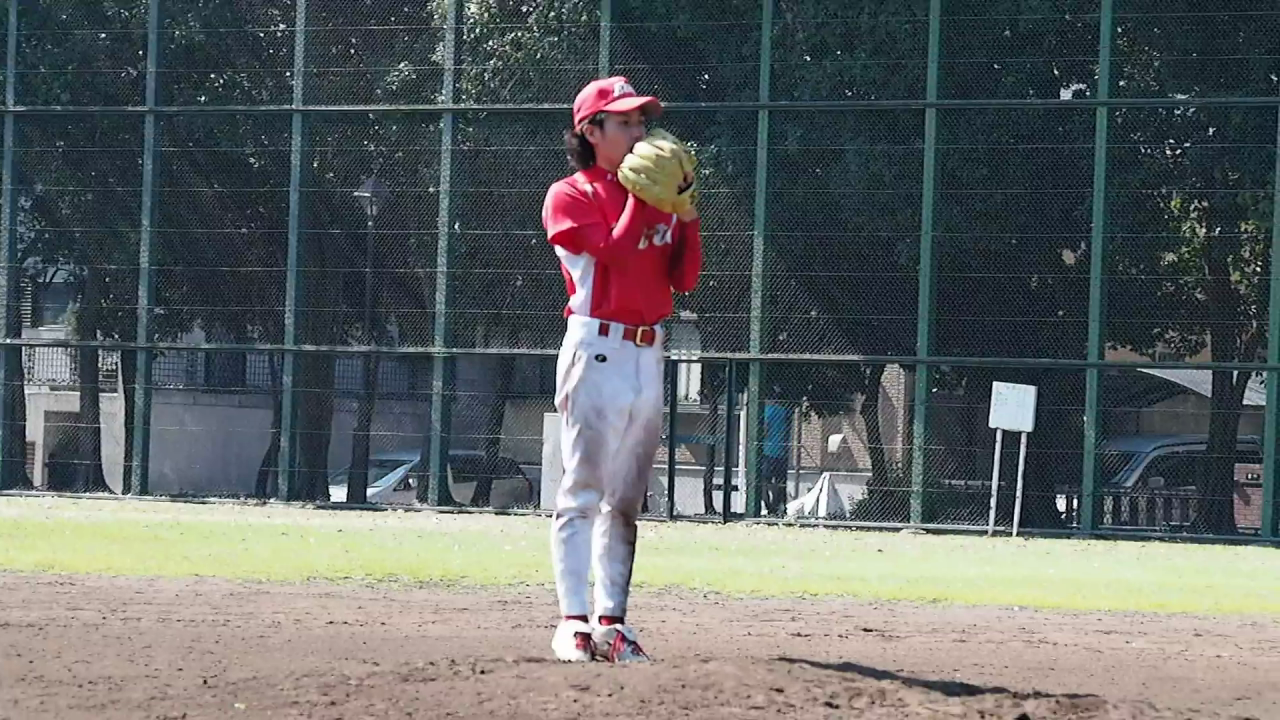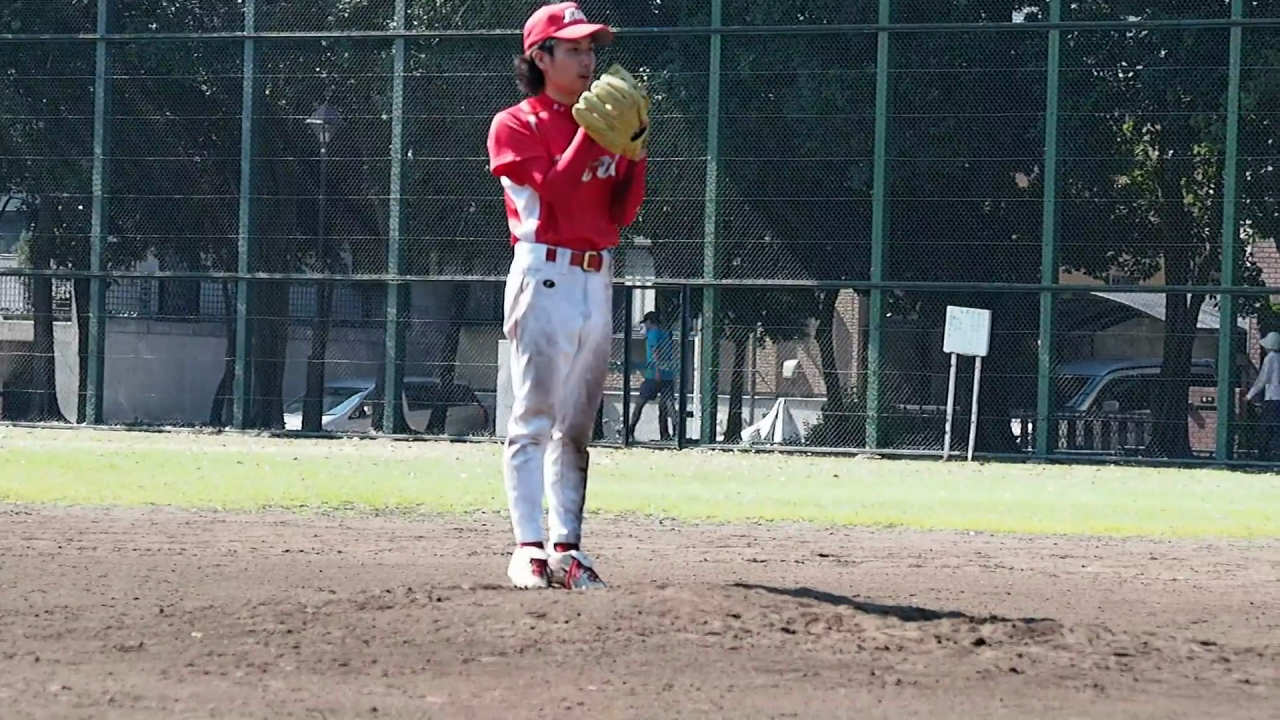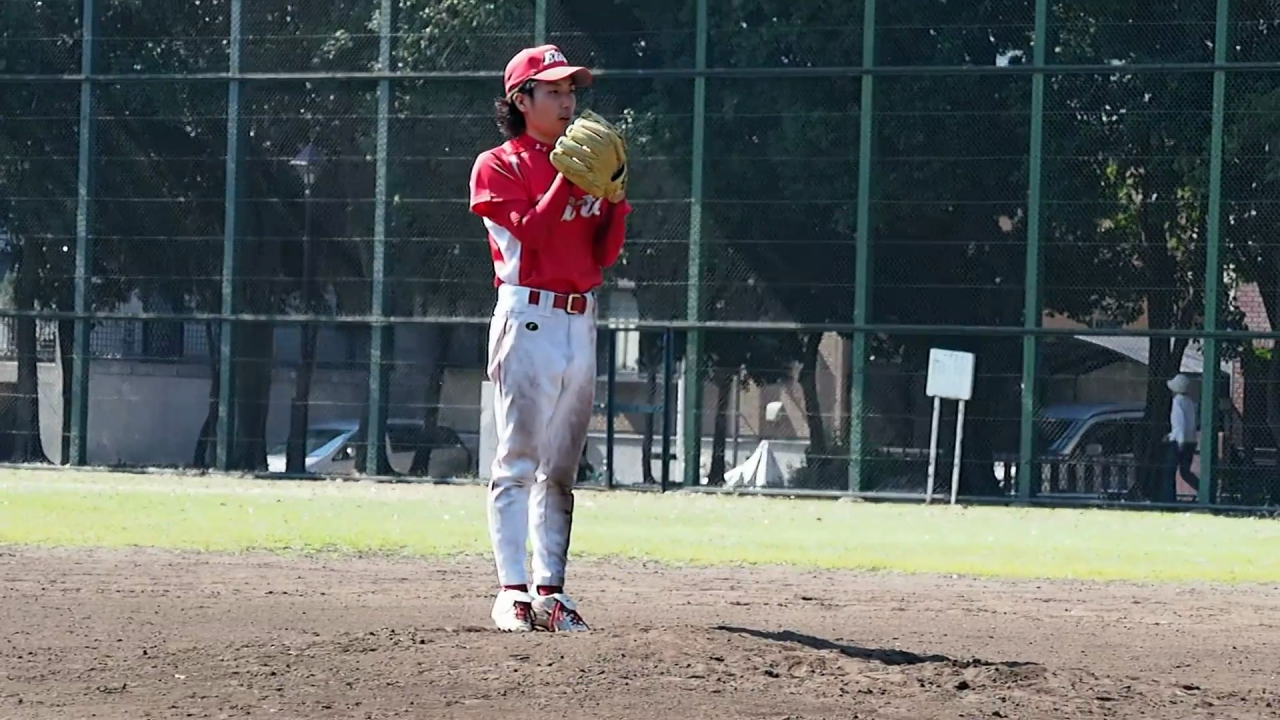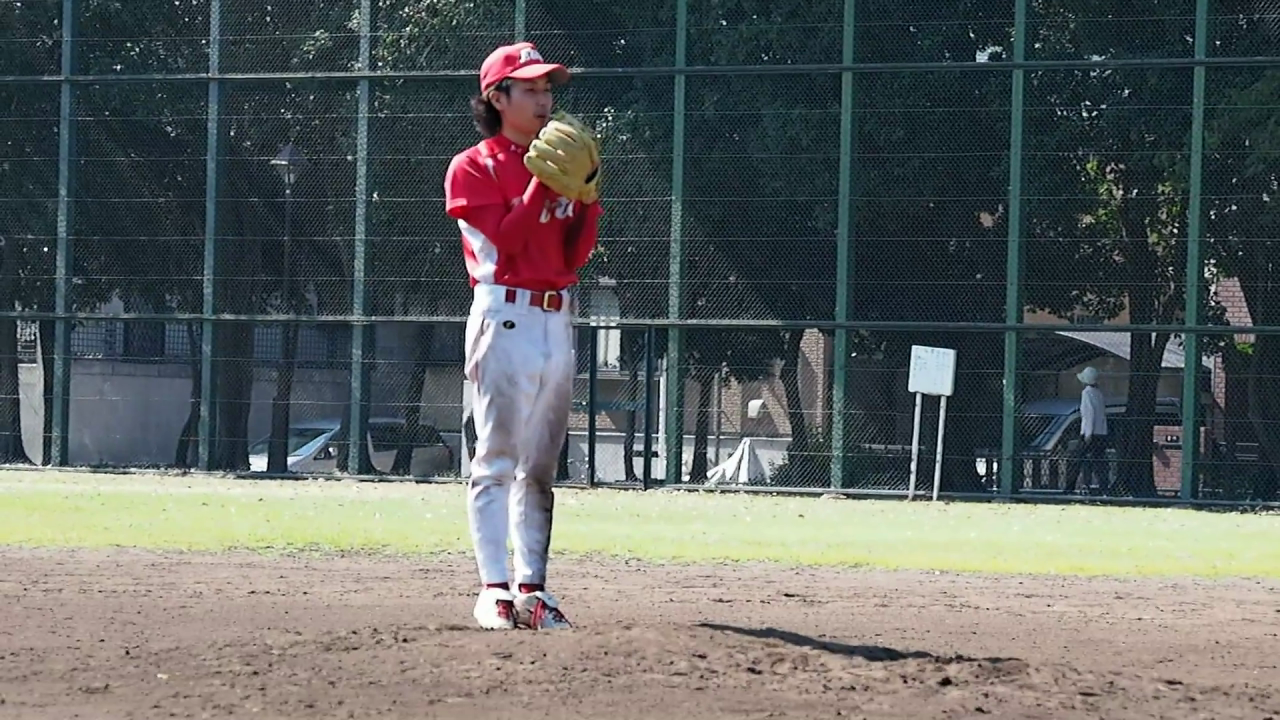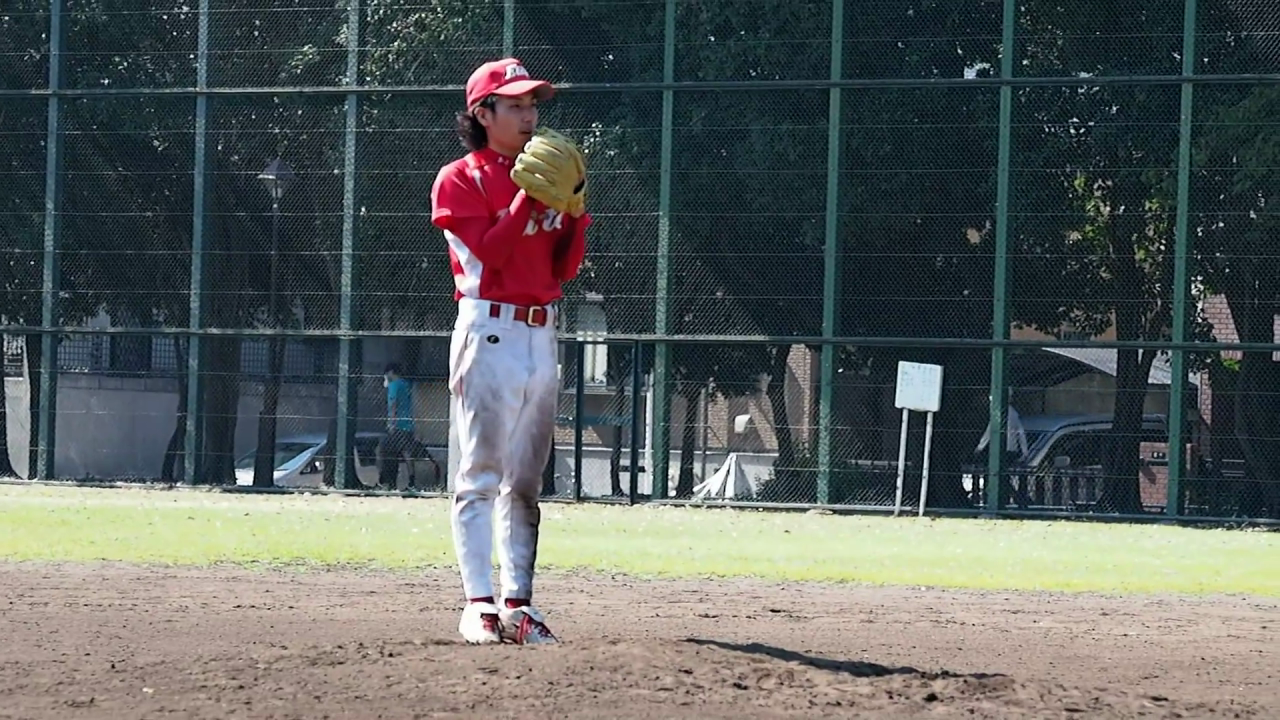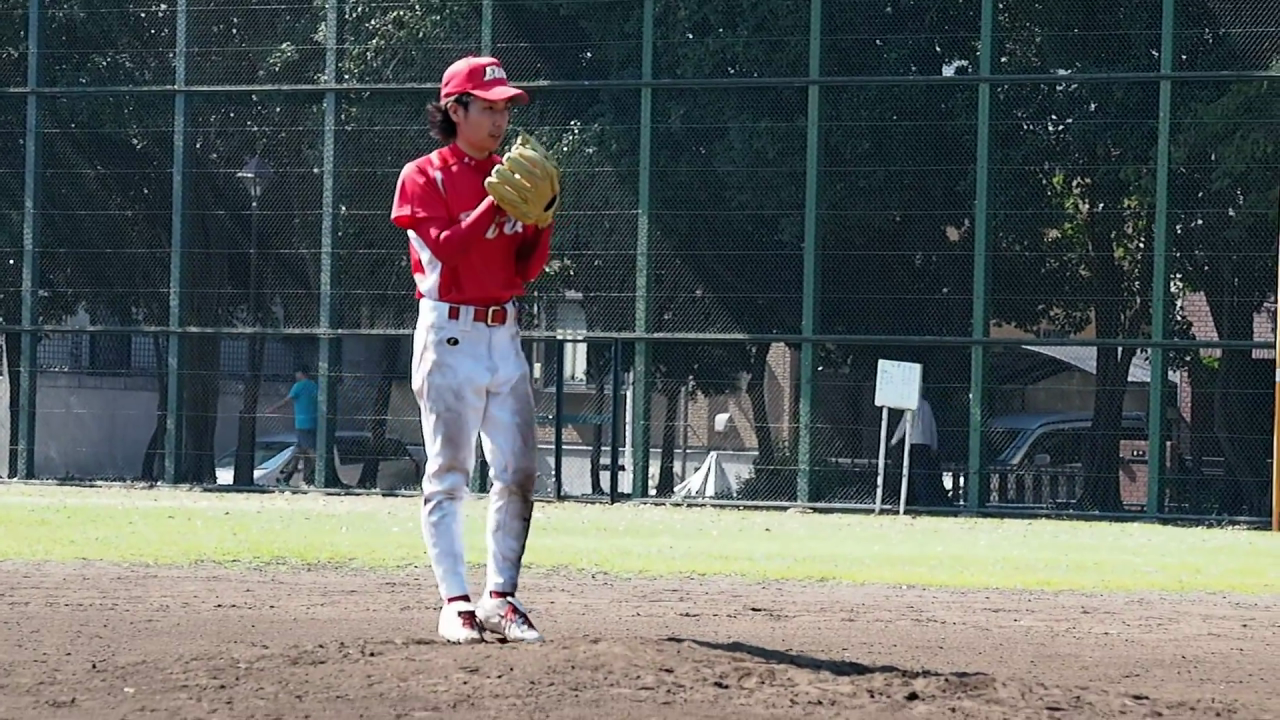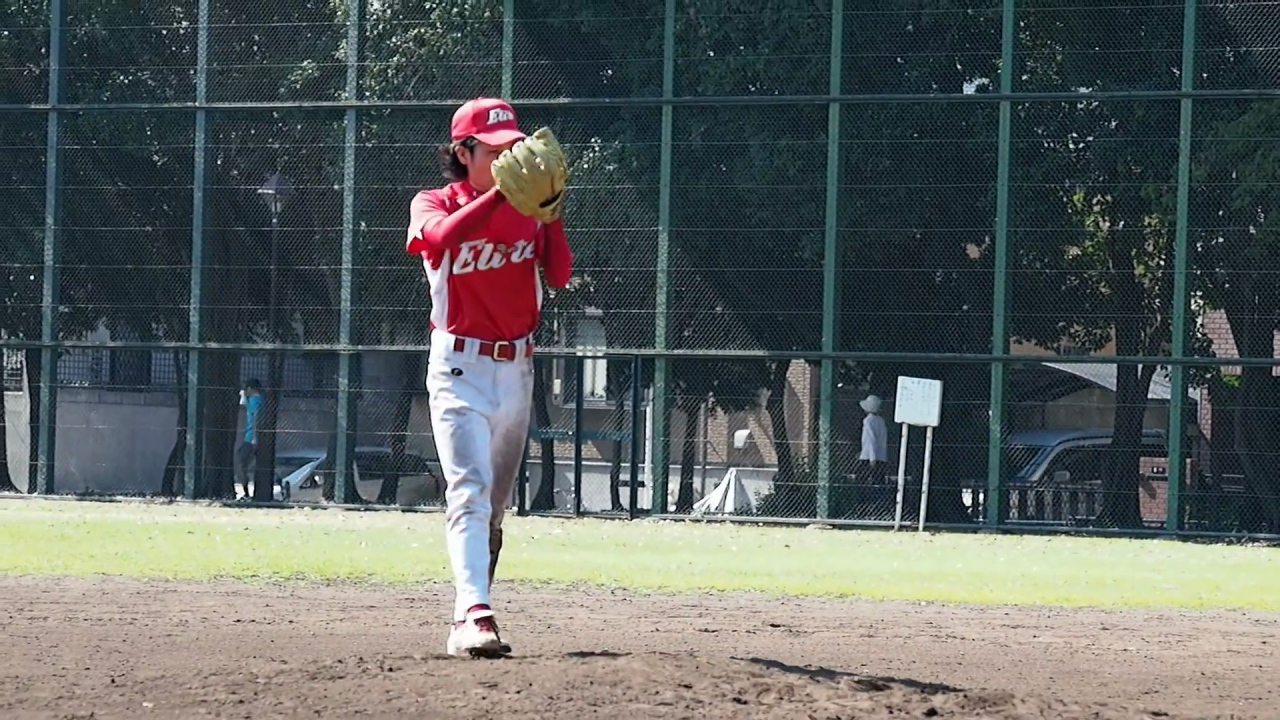
dt=0.7s
person 1, frame 1
left shoulder: (655, 196)
right shoulder: (569, 195)
left elbow: (685, 277)
right elbow: (616, 251)
left wrist: (684, 205)
right wrist: (642, 190)
left hip: (648, 354)
right hip: (598, 350)
left knee: (625, 498)
right knee: (583, 491)
left ankle: (612, 620)
right ankle: (574, 620)
person 1, frame 2
right shoulder: (515, 123)
left elbow: (621, 214)
right elbow: (556, 188)
left wrist: (635, 148)
right wrist: (592, 127)
left hip: (598, 281)
right hip: (545, 277)
left knee: (576, 424)
right knee: (534, 418)
left ankle: (566, 547)
right ankle: (529, 547)
person 1, frame 3
right shoulder: (498, 165)
left elbow: (604, 254)
right elbow: (532, 232)
left wrist: (615, 189)
right wrist: (570, 173)
left hip: (581, 322)
right hip: (529, 319)
left knee: (560, 467)
right knee: (518, 460)
left ankle: (550, 589)
right ankle: (513, 589)
person 1, frame 4
right shoulder: (473, 167)
left elbow: (575, 256)
right elbow: (506, 240)
left wrist: (588, 194)
right wrist: (543, 180)
left hip: (557, 321)
right hip: (505, 318)
left knee: (540, 465)
right knee: (497, 458)
left ankle: (531, 587)
right ankle: (494, 588)
person 1, frame 5
right shoulder: (460, 178)
left elbow: (564, 268)
right elbow: (490, 253)
left wrist: (576, 208)
right wrist: (529, 194)
left hip: (541, 335)
right hip: (490, 332)
left knee: (525, 480)
right knee: (480, 474)
left ankle: (517, 601)
right ankle: (479, 603)
person 1, frame 6
right shoulder: (423, 176)
left elbow: (526, 271)
right elbow: (447, 249)
left wrist: (543, 219)
right wrist: (497, 200)
left hip: (504, 334)
right hip: (450, 335)
left knee: (519, 471)
right knee: (448, 475)
left ankle: (501, 597)
right ankle: (456, 603)
person 1, frame 7
left shoulder: (530, 211)
right shoulder: (433, 204)
left elbow: (559, 278)
right elbow: (440, 236)
left wrist: (549, 213)
right wrist: (500, 191)
left hip: (516, 369)
right hip: (459, 367)
left knee: (494, 506)
right knee: (469, 492)
left ankle: (466, 619)
right ankle: (476, 612)
